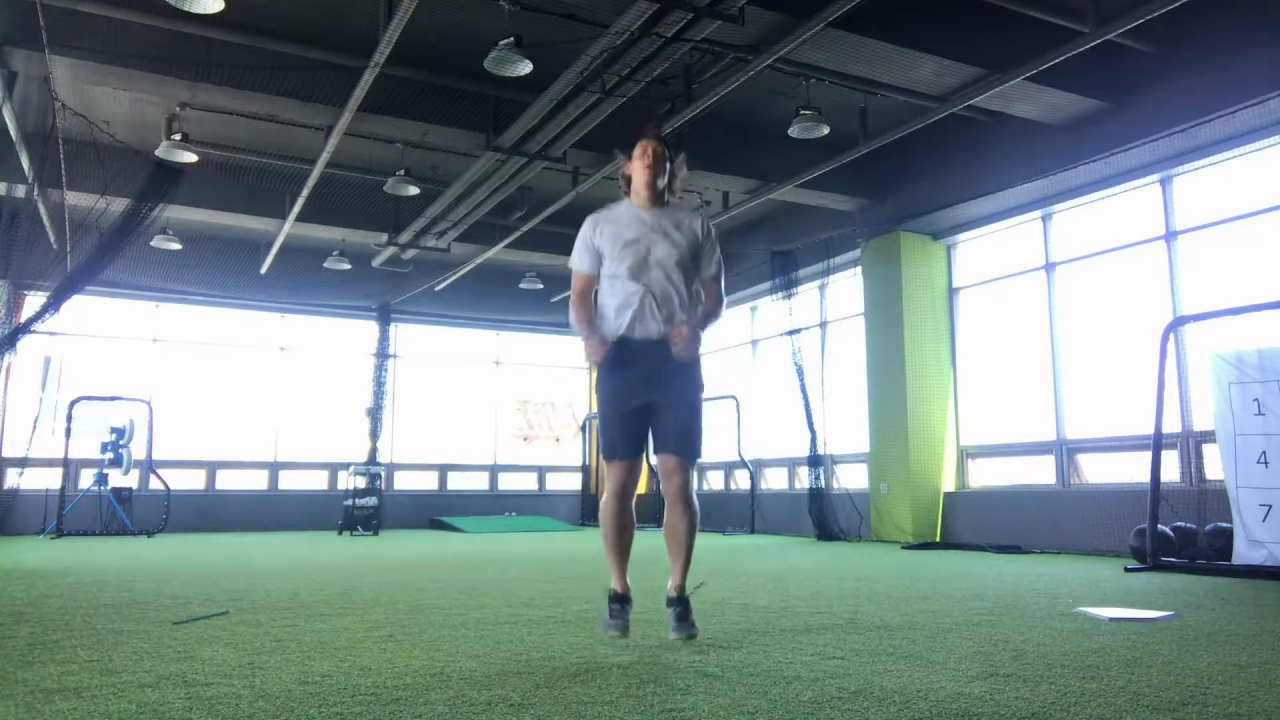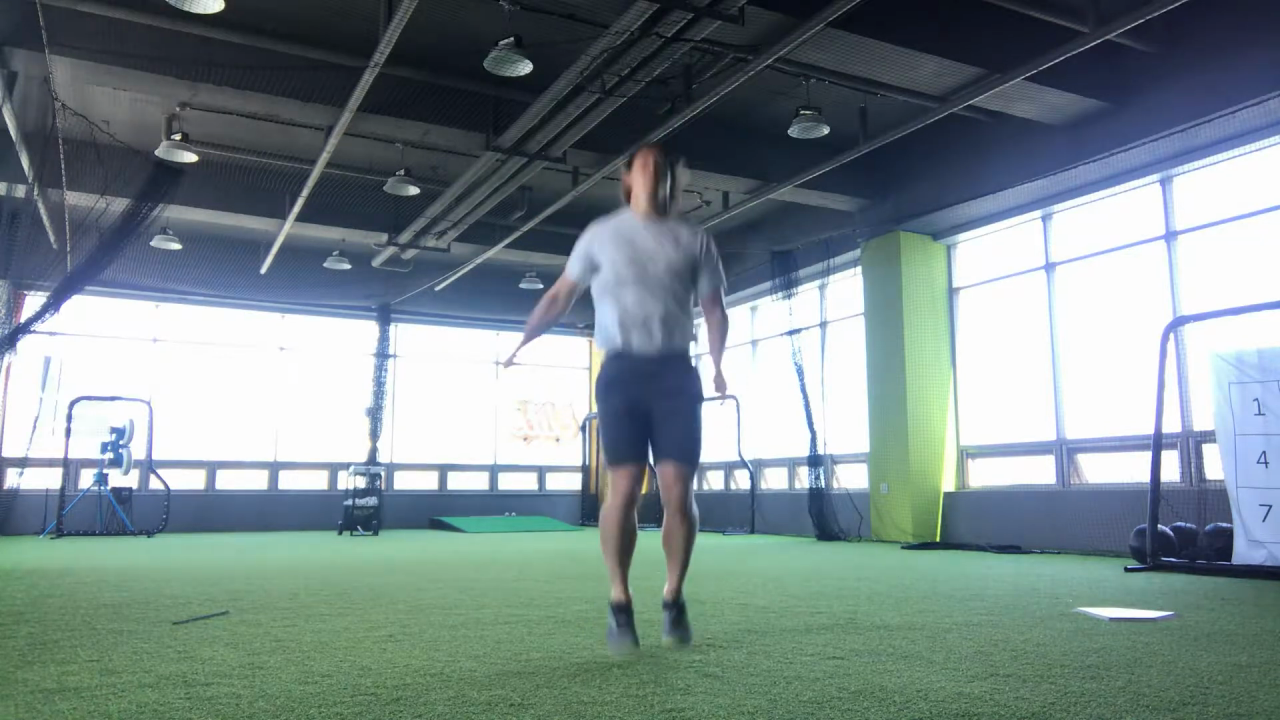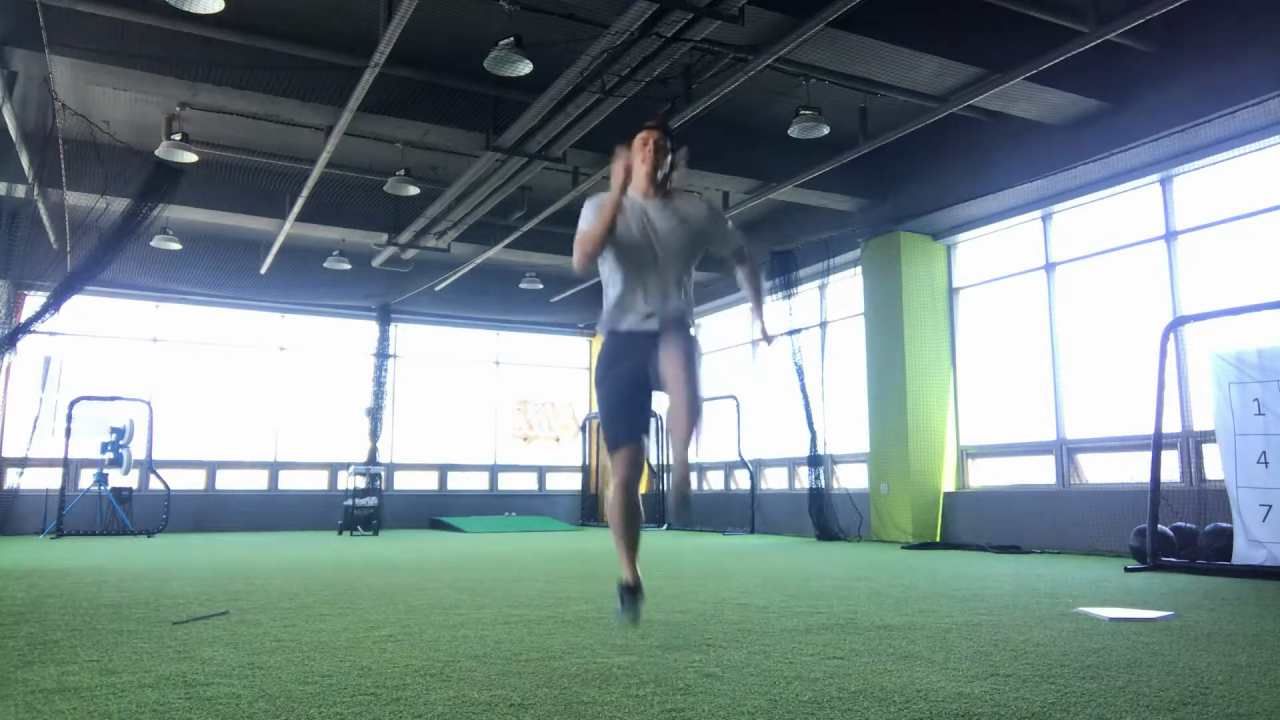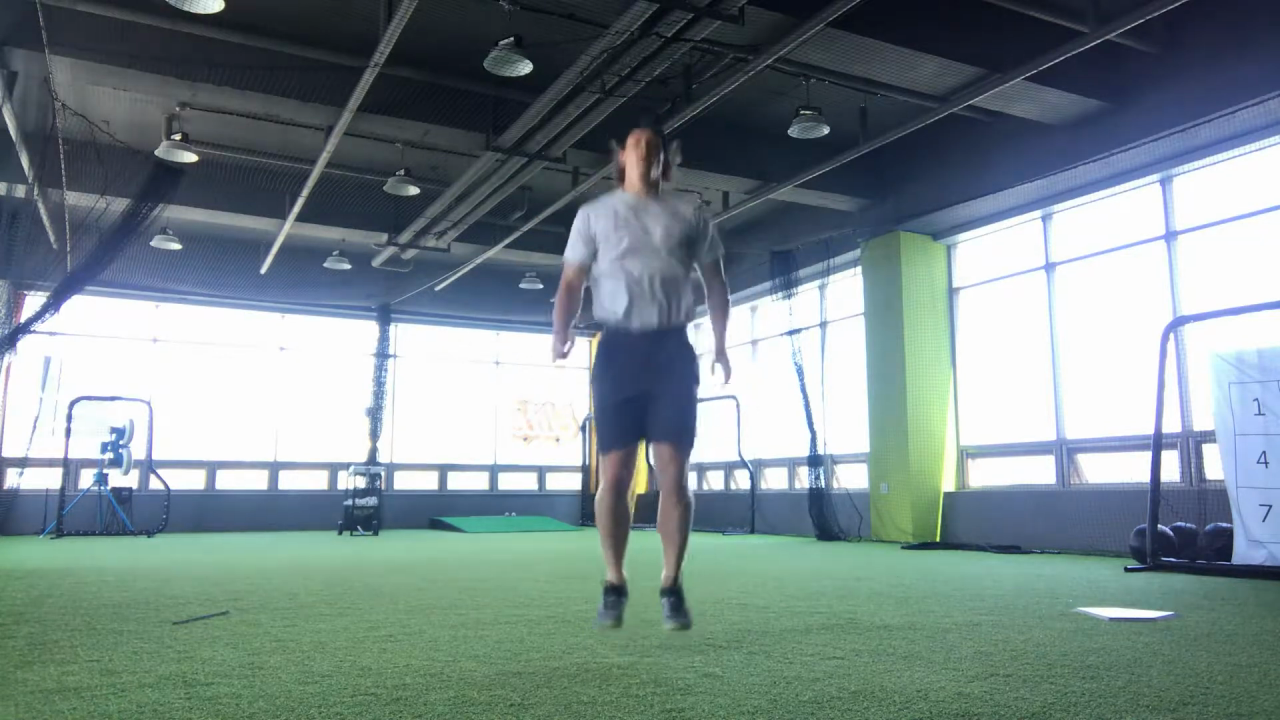
dt=0.5s
person 1, frame 1
left shoulder: (694, 226)
right shoulder: (600, 225)
left elbow: (714, 294)
right elbow: (580, 292)
left wrist: (698, 326)
right wrist: (587, 337)
left hip: (675, 362)
right hip: (622, 362)
left knee: (676, 481)
right knee: (619, 480)
left ankle: (677, 596)
right ankle: (619, 592)
person 1, frame 2
left shoulder: (693, 239)
right shoulder: (599, 234)
left elbow: (713, 305)
right elbow: (562, 293)
left wrist: (718, 361)
right wrist: (524, 339)
left hip: (674, 371)
right hip: (622, 371)
left knee: (677, 490)
right knee: (624, 488)
left ankle: (674, 600)
right ankle: (620, 604)
person 1, frame 3
left shoulder: (697, 212)
right shoulder: (602, 205)
left elbow: (744, 259)
right elbow: (582, 257)
left wrist: (760, 316)
right wrist: (618, 189)
left hip: (673, 336)
right hip: (621, 344)
left knee: (675, 352)
right knee: (624, 468)
left ankle: (678, 465)
right ankle: (629, 578)
person 1, frame 4
left shoulder: (689, 214)
right shoulder: (594, 213)
left elbow: (714, 280)
right elbow: (571, 282)
left wrist: (719, 340)
right wrist: (561, 329)
left hip: (672, 349)
right hip: (619, 348)
left knee: (672, 471)
right knee: (615, 472)
left ankle: (671, 586)
right ankle: (614, 583)
